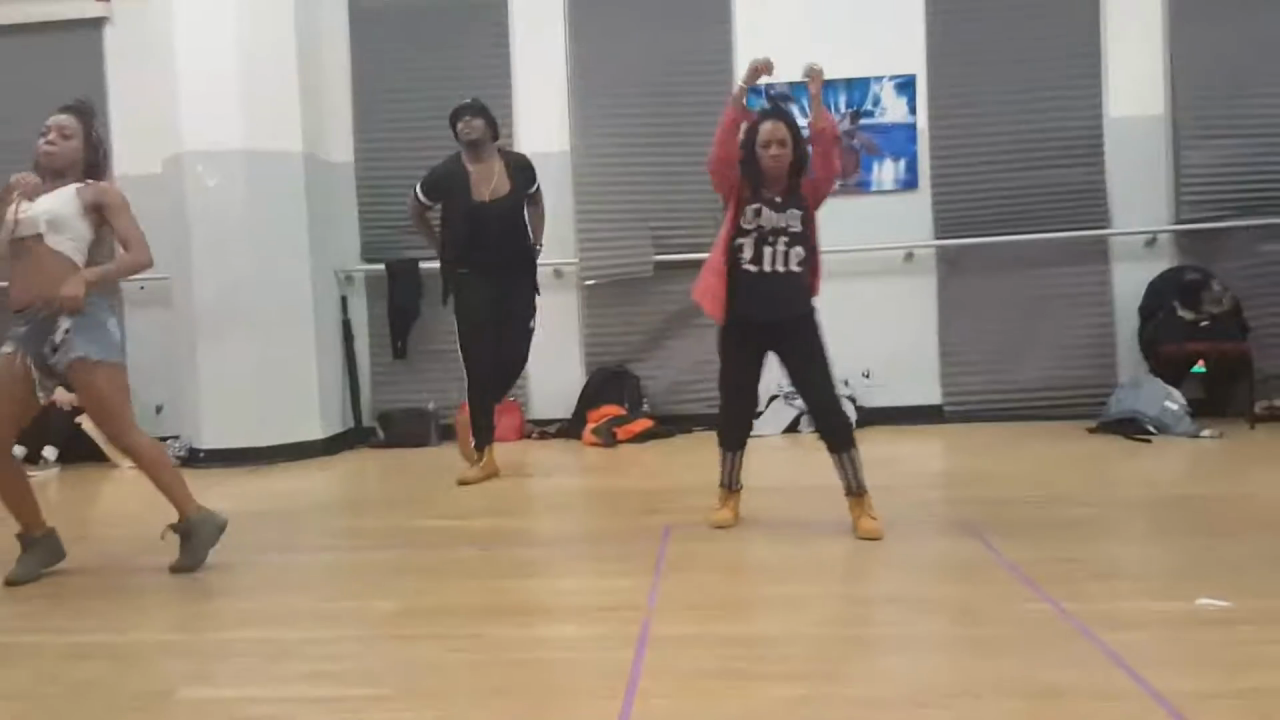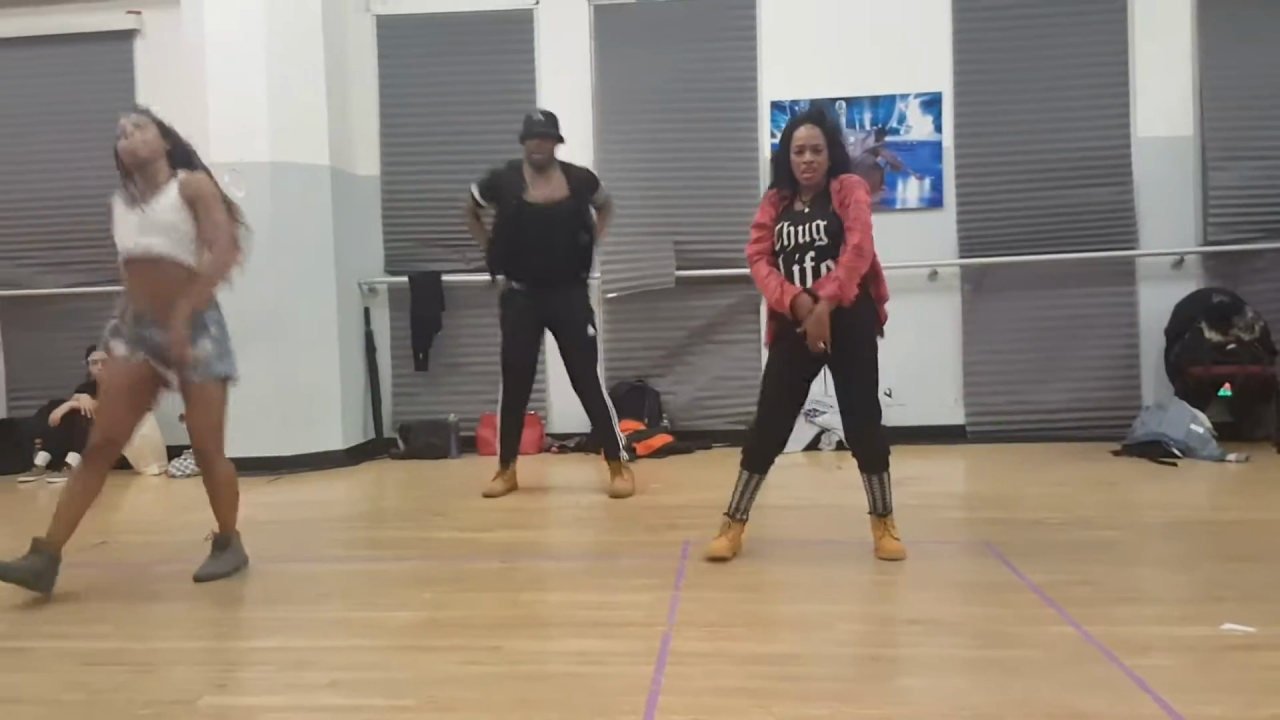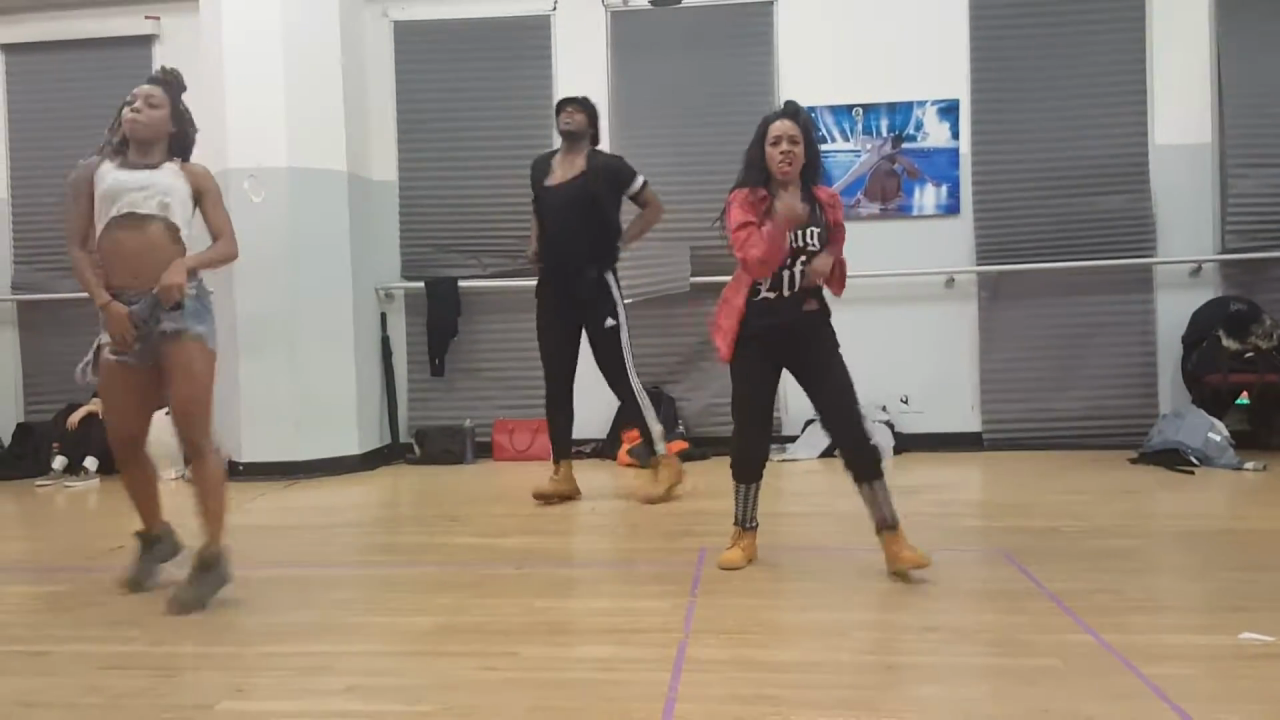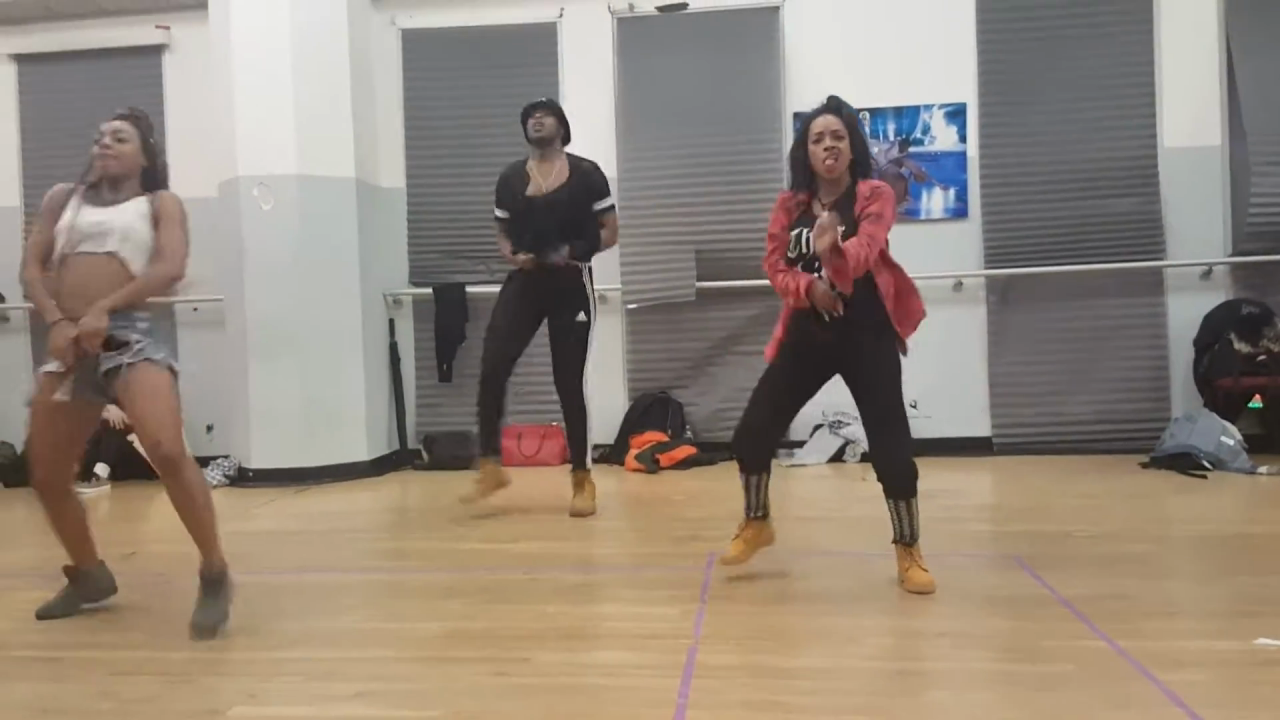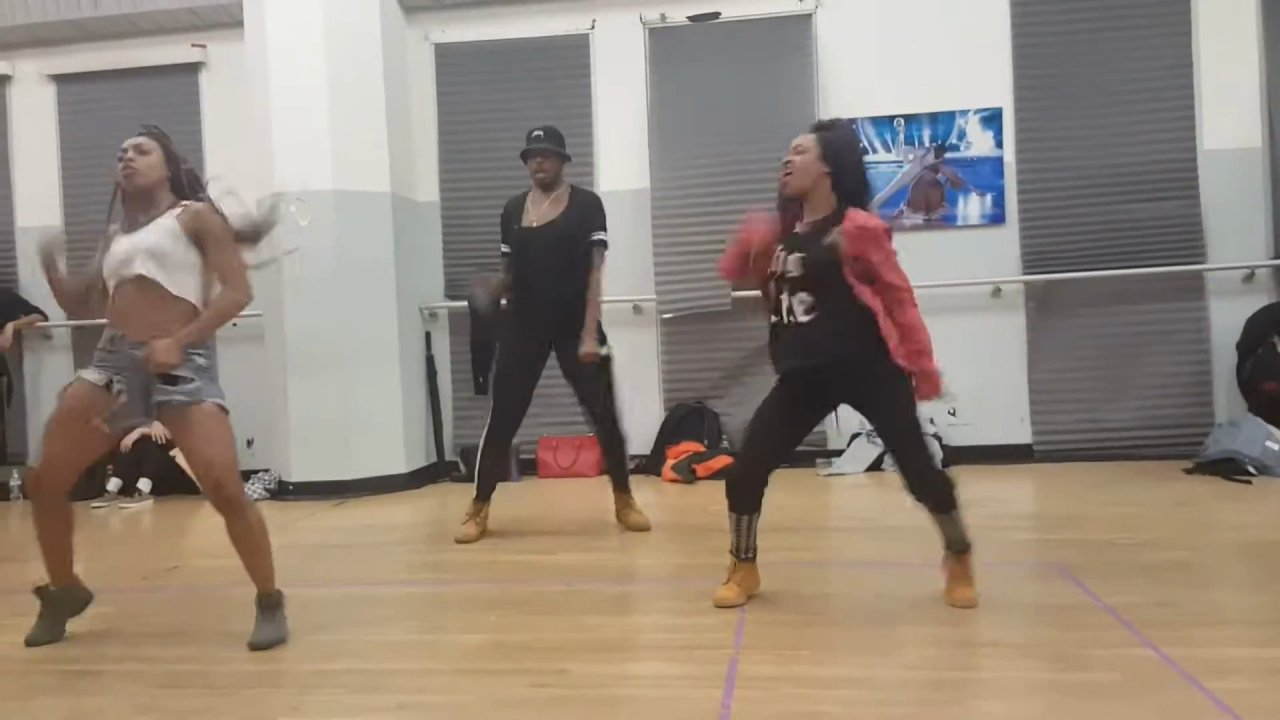
dt=0.7s
person 1, frame 1
left shoulder: (96, 192)
left elbow: (140, 255)
left wrist: (85, 279)
left hip: (77, 320)
left knee: (122, 433)
left ankle: (195, 519)
person 1, frame 2
left shoulder: (193, 184)
right shoulder: (121, 202)
left elbow: (221, 254)
left wrist: (181, 316)
right wrist: (131, 316)
left hip: (195, 328)
right hip: (135, 333)
left knee: (207, 449)
right knee: (101, 445)
left ankle: (228, 544)
right ankle: (45, 555)
person 1, frame 3
left shoulder: (193, 175)
right shoulder: (91, 171)
left elbow: (228, 245)
right elbow: (77, 247)
left wrist: (183, 265)
right wrist: (104, 301)
left hip: (180, 305)
right hip: (120, 312)
left knee: (194, 435)
right knee: (126, 442)
left ankle: (211, 559)
right ankle: (156, 537)
person 1, frame 4
left shoulder: (161, 204)
right shoulder: (61, 198)
left elbow: (170, 269)
right elbow: (31, 266)
left wrist: (103, 308)
right wrist: (57, 324)
left hip: (132, 334)
right hip: (70, 345)
left knee: (168, 452)
right knee: (47, 476)
left ankle: (216, 577)
right ankle: (88, 576)
person 1, frame 5
left shoulder: (197, 215)
right shoulder: (117, 228)
left elbow: (237, 291)
right elbow: (79, 302)
left wrist: (178, 341)
right wrist: (52, 268)
left hip: (182, 366)
right hip: (111, 361)
left knee: (227, 492)
right knee: (44, 481)
left ankle: (270, 604)
right ankle: (61, 593)
person 2, frame 1
left shoulder: (806, 191)
right shoulder: (738, 189)
left elbow: (829, 161)
right elbow: (721, 154)
left wrist: (817, 99)
right wrist: (742, 90)
left hip: (796, 316)
right hip: (743, 318)
left knee: (826, 405)
right knee: (736, 409)
left ankle: (859, 500)
right ankle: (729, 495)
person 2, frame 2
left shoulder: (849, 189)
right shoulder: (775, 202)
left elbow: (857, 247)
right elbow: (759, 261)
left wrist: (826, 302)
right wrist: (793, 299)
left hip: (848, 322)
right hip: (792, 327)
left knee: (864, 425)
right knee: (769, 426)
left ankle: (883, 522)
right ankle: (733, 525)
person 2, frame 3
left shoulder: (827, 202)
right shoulder: (745, 202)
right elbow: (755, 263)
left wrist: (830, 263)
right wrist: (780, 222)
left hip: (811, 329)
right hip: (756, 334)
left knee: (850, 432)
right knee: (749, 436)
left ankle: (891, 538)
right ankle: (744, 535)
person 2, frame 4
left shoulder: (875, 195)
right shoulder: (790, 206)
left elbow: (866, 249)
right elbow: (775, 267)
left wrist: (833, 248)
right wrist: (807, 286)
left hip: (870, 337)
right hip: (807, 338)
left knee: (891, 449)
right knee: (752, 432)
left ankle: (909, 555)
right ankle: (755, 526)
person 2, frame 5
left shoulder: (857, 229)
right shoulder: (781, 227)
left elbow: (897, 295)
right elbow: (733, 273)
left wrist: (923, 367)
right wrist: (750, 240)
left hip: (865, 366)
right hip: (802, 373)
left knee: (920, 469)
right knee: (746, 470)
left ankle: (958, 562)
right ankle: (743, 570)
person 3, frame 1
left shoulder: (518, 165)
right shoulder: (445, 175)
left elbow: (535, 203)
right elbow: (417, 213)
left wrist: (536, 246)
right wrist: (445, 251)
left hip: (517, 279)
right hip: (472, 281)
left knee: (511, 363)
right knee: (480, 367)
left ankle: (471, 422)
right ankle: (485, 455)
person 3, frame 2
left shoulder: (579, 178)
right shoulder: (503, 179)
left elbow: (604, 209)
right elbow: (471, 212)
left wrist: (591, 245)
right wrist: (491, 251)
left hip: (570, 295)
right hip: (521, 297)
left knee: (587, 381)
right knee: (515, 384)
left ankle: (619, 465)
right ankle: (506, 470)
person 3, frame 3
left shoulder: (609, 167)
right shoulder: (540, 167)
left elbow: (653, 207)
left wrist: (619, 243)
right wrist: (536, 246)
left hip: (595, 283)
right hip: (553, 286)
left knee: (620, 374)
right knee: (557, 380)
left ankle: (663, 462)
right ankle: (563, 473)
person 3, frame 4
left shoulder: (586, 173)
right shoulder: (510, 178)
left elbow: (609, 233)
right elbow: (501, 233)
left wrist: (574, 253)
right wrist: (514, 256)
left hip: (570, 284)
right hip: (524, 283)
left knee: (569, 382)
right knee: (493, 369)
left ankle: (582, 479)
right ankle: (489, 467)
person 3, frame 5
left shoulder: (586, 204)
right shoulder: (514, 210)
left elbow: (594, 271)
left wrist: (590, 333)
right wrist: (494, 289)
left hip: (574, 322)
right hip: (524, 325)
left knee: (603, 413)
right knee: (502, 416)
left ankle: (624, 499)
right ankle: (478, 510)
